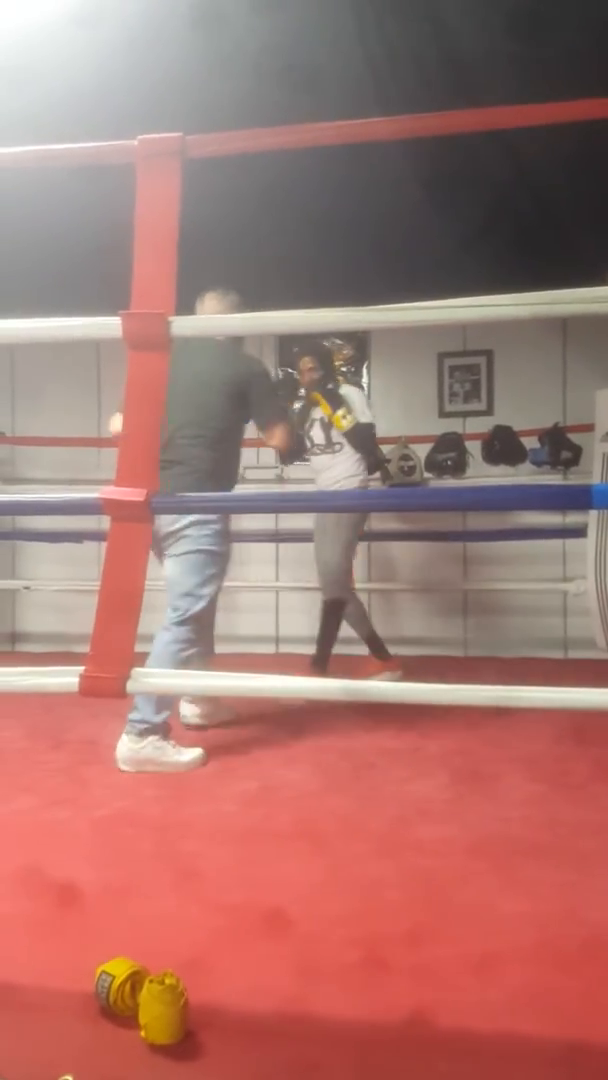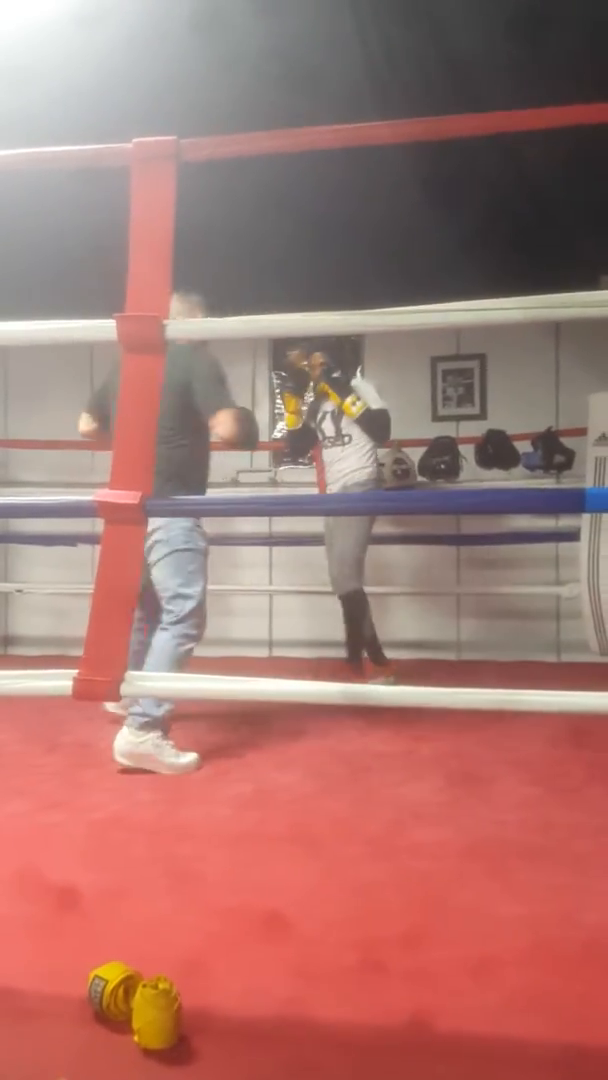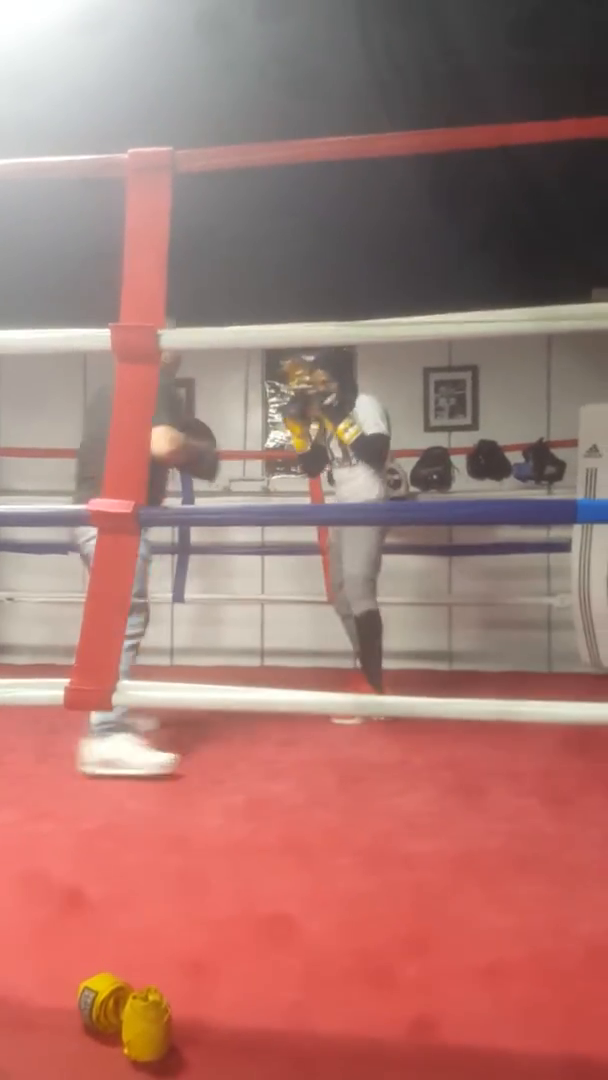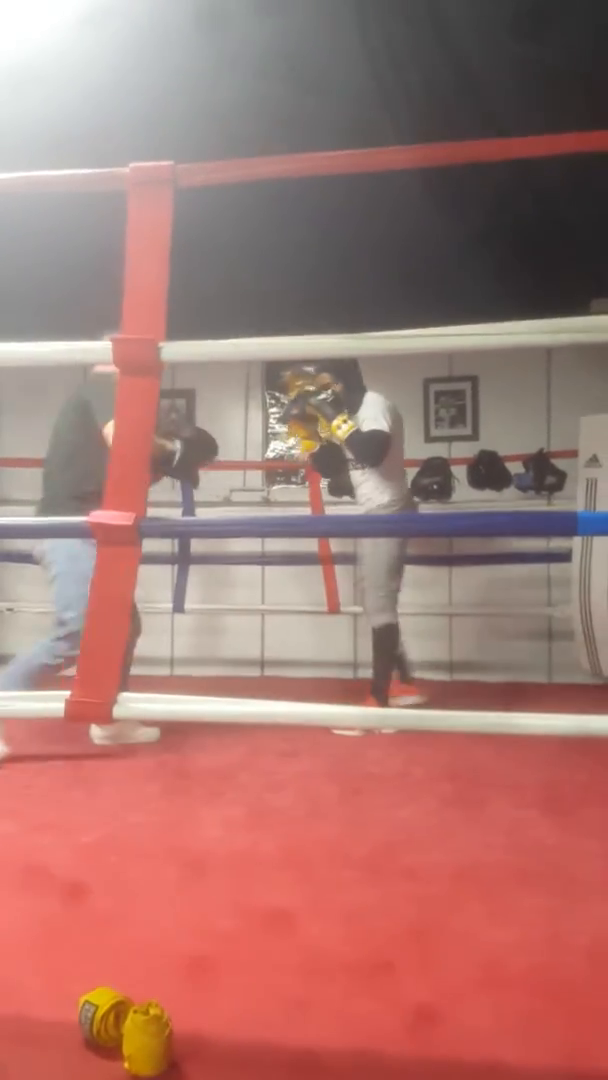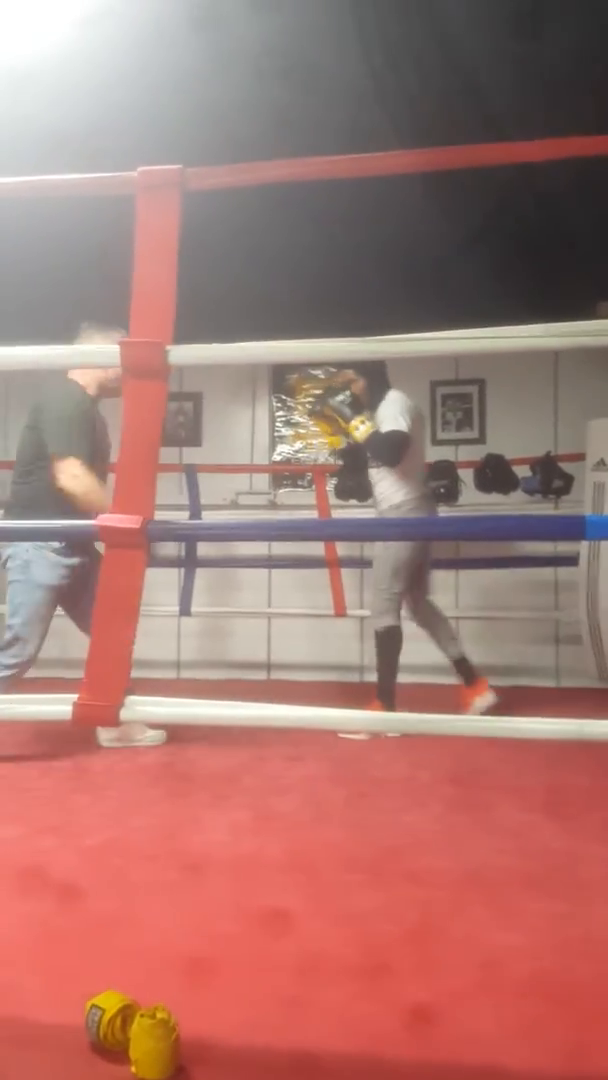
dt=0.2s
person 1, frame 1
left shoulder: (162, 360)
right shoulder: (246, 366)
left elbow: (120, 427)
right elbow: (280, 439)
right wrist: (270, 417)
right hip: (197, 504)
left knee: (191, 607)
right knee: (186, 618)
left ankle: (195, 699)
right ankle: (142, 735)
person 1, frame 2
left shoulder: (126, 367)
right shoulder: (198, 361)
left elbow: (87, 426)
right elbow: (228, 429)
right wrist: (245, 419)
left knee: (150, 608)
right knee: (183, 615)
left ankle: (131, 695)
right ankle: (142, 730)
person 1, frame 3
left shoulder: (113, 387)
right shoulder: (154, 384)
right elbow: (162, 444)
left wrist: (186, 442)
right wrist: (200, 448)
left knee: (118, 622)
right knee: (124, 625)
left ankle: (110, 716)
right ankle: (109, 739)
person 1, frame 4
left shoulder: (97, 392)
right shoulder: (104, 387)
left wrist: (165, 461)
right wrist: (175, 450)
right hip: (71, 532)
left knee: (123, 626)
right knee: (71, 634)
left ankle: (108, 720)
person 1, frame 5
left shoulder: (84, 406)
right shoulder: (67, 400)
right elbow: (71, 478)
left hip: (70, 545)
right hip: (38, 546)
left ankle: (114, 723)
person 2, frame 1
left shoulder: (350, 395)
right shoulder: (306, 409)
left elbow: (366, 444)
right elbow: (288, 454)
left wrist: (333, 404)
left knee: (333, 581)
right knee: (336, 584)
left ankle: (319, 669)
right ankle: (382, 659)
person 2, frame 2
left shoulder: (360, 387)
right shoulder: (317, 404)
left elbow: (381, 432)
right elbow: (294, 449)
left wrist: (343, 391)
right wrist: (292, 400)
left hip: (360, 490)
right hip: (335, 495)
left knee: (345, 572)
right knee: (342, 579)
left ankle: (355, 665)
right ankle: (377, 662)
person 2, frame 3
left shoulder: (366, 405)
right shoulder: (324, 419)
left elbow: (377, 456)
right elbow: (311, 467)
left wrist: (339, 420)
right wrist: (297, 425)
left knee: (358, 589)
right knee: (340, 593)
left ankle: (373, 687)
right ankle: (370, 676)
person 2, frame 4
left shoulder: (374, 404)
right shoulder: (348, 413)
left elbow: (372, 452)
right elbow: (329, 469)
left wrist: (333, 416)
right wrist: (305, 426)
left hip: (388, 514)
right hip: (371, 516)
left knee: (379, 601)
right knee: (376, 601)
left ankle: (379, 703)
right ankle: (404, 683)
person 2, frame 5
left shoulder: (394, 402)
right shoulder: (376, 410)
left elbow: (390, 452)
right elbow: (361, 458)
left wrist: (352, 418)
right wrist: (338, 421)
left hip: (404, 515)
right hip: (401, 515)
left knee: (383, 605)
right knee: (418, 602)
left ankle: (385, 708)
right ankle: (474, 686)
